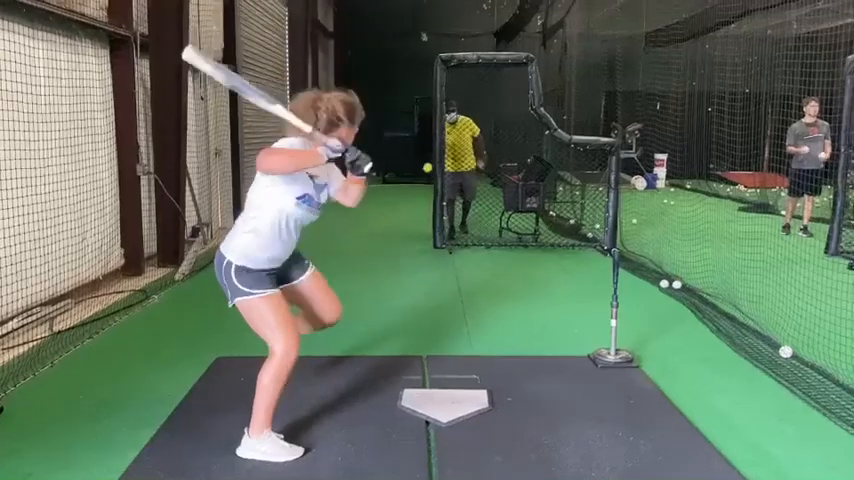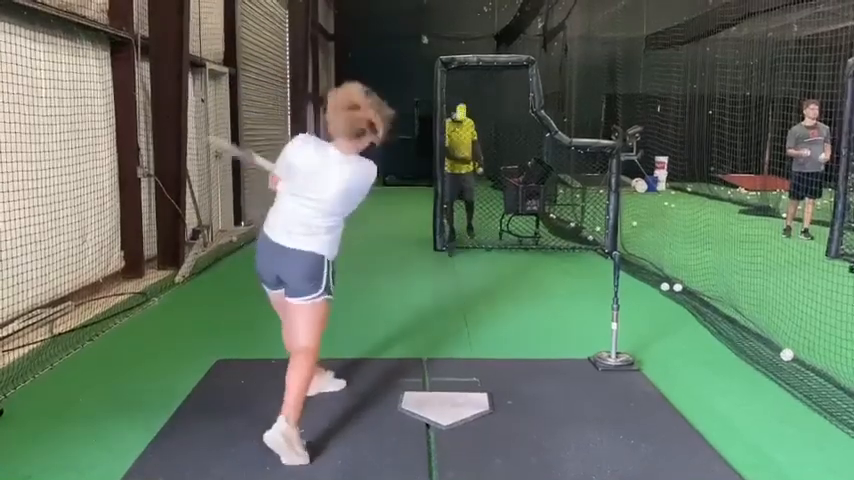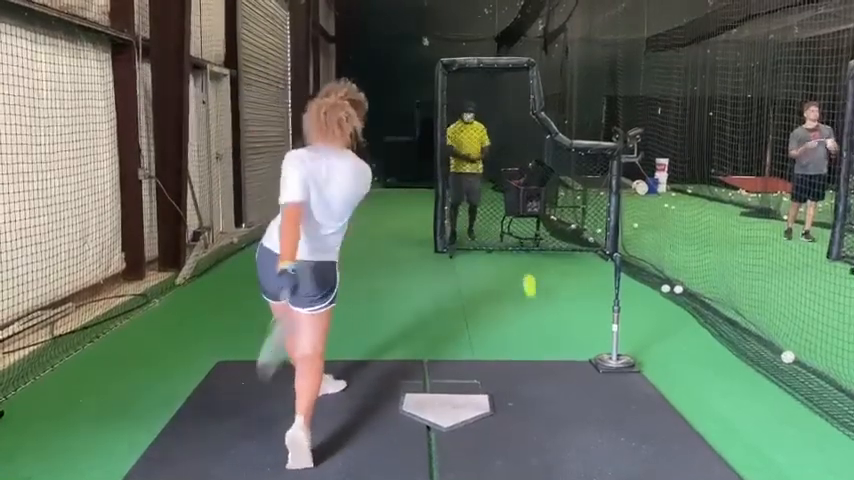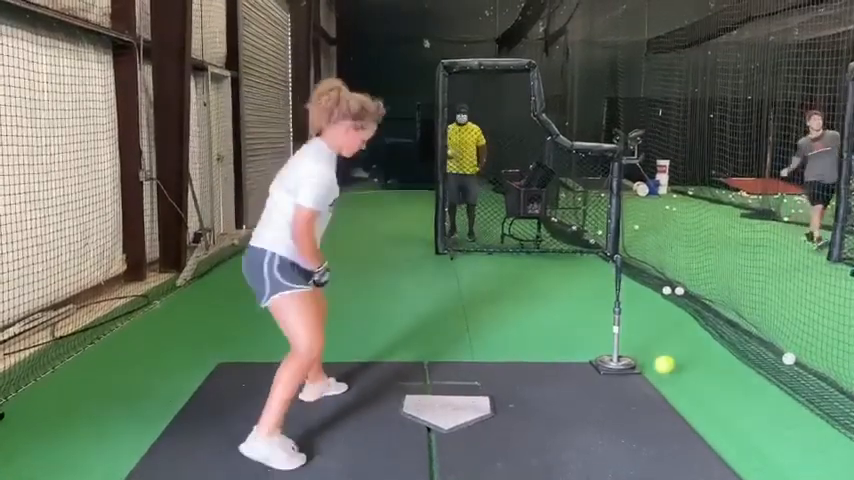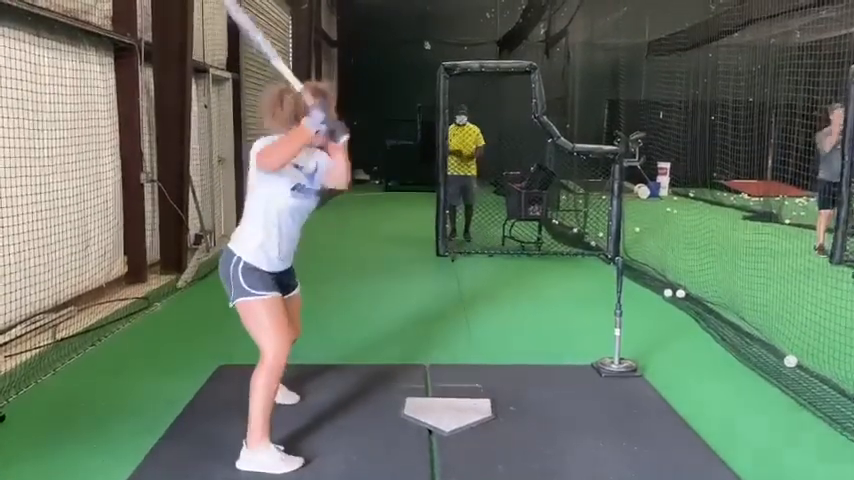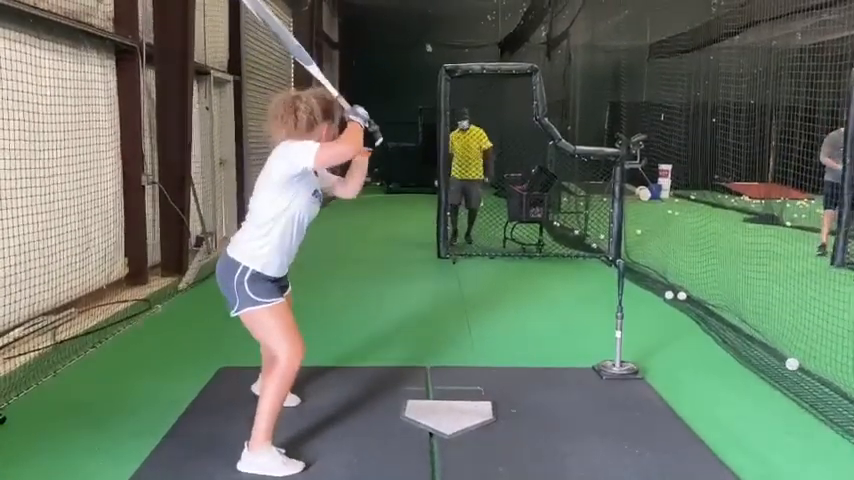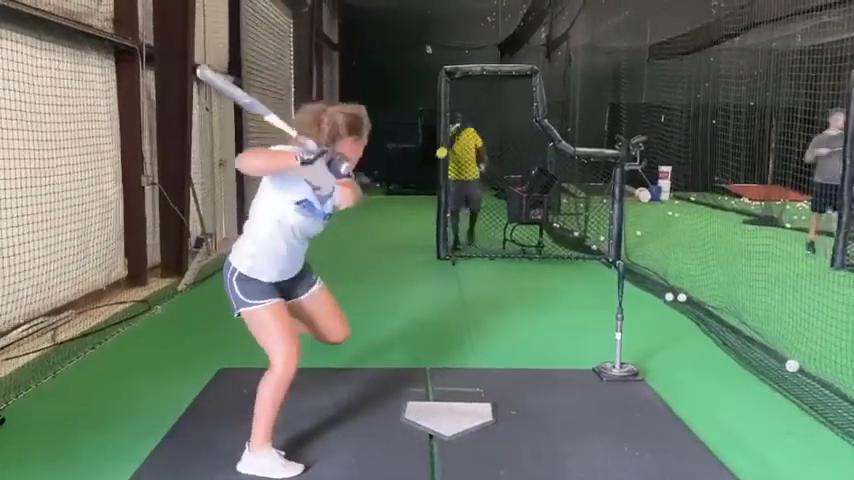
dt=0.7s
person 1, frame 1
left shoulder: (329, 165)
right shoulder: (294, 148)
left elbow: (352, 199)
right elbow: (265, 162)
left wrist: (357, 171)
right wrist: (326, 153)
left hip: (283, 258)
right hip: (243, 263)
left knee: (330, 314)
right knee: (286, 346)
left ankle: (295, 317)
right ankle: (256, 437)
person 1, frame 2
left shoulder: (300, 146)
right shoulder: (365, 171)
left elbow: (276, 182)
left hip: (269, 248)
right hip: (310, 260)
left knee: (293, 326)
right knee: (304, 345)
left ankle: (311, 377)
right ankle: (287, 424)
person 1, frame 3
left shoulder: (299, 160)
right shoulder: (361, 171)
left elbow: (291, 214)
left wrist: (285, 264)
left hip: (277, 262)
right hip: (319, 268)
left knee: (291, 332)
right knee: (310, 351)
left ankle: (315, 381)
right ankle: (302, 426)
person 1, frame 4
left shoulder: (315, 154)
right shoulder: (320, 168)
right elbow: (301, 231)
right wrist: (318, 267)
left hip: (276, 256)
right hip: (273, 261)
left knee: (315, 317)
right knee: (308, 344)
left ankle: (315, 381)
right ankle: (265, 433)
person 1, frame 5
left shoulder: (317, 158)
right shoulder: (266, 147)
left elbow: (342, 181)
right elbow: (268, 162)
left wrist: (337, 139)
right wrist: (312, 123)
left hip: (281, 265)
right hip: (247, 264)
left knee: (290, 333)
right knee: (276, 349)
left ankle: (268, 384)
right ankle: (256, 448)
person 1, frame 6
left shoulder: (310, 166)
right shoulder: (292, 153)
left elbow: (349, 189)
right elbow: (345, 149)
left wrist: (365, 147)
right wrist: (355, 121)
left hip: (268, 268)
right hip: (245, 271)
left knee: (278, 334)
right knee: (290, 353)
left ankle: (266, 383)
person 1, frame 7
left shoulder: (331, 177)
right shoulder: (291, 160)
left elbow: (349, 200)
right elbow: (245, 161)
left wrist: (342, 173)
right wrist: (298, 157)
left hip: (293, 270)
right hip: (249, 274)
left knee: (338, 334)
right knee: (286, 358)
left ankle: (282, 333)
person 2, frame 1
left shoulder: (824, 126)
right shoulder: (795, 127)
left elbow: (828, 143)
right elbow: (788, 148)
left wrist: (827, 154)
right wrist: (798, 150)
left hip: (816, 167)
right hip: (798, 167)
left knee: (810, 197)
right knee: (793, 197)
left ankle: (804, 227)
right ankle: (787, 224)
person 2, frame 2
left shoulder: (824, 129)
right shoulder: (795, 130)
left elbow: (827, 146)
right elbow: (789, 151)
left wrist: (827, 156)
right wrist: (799, 153)
left hip: (817, 171)
right hip: (799, 171)
left knee: (811, 200)
right knee: (794, 200)
left ankle: (805, 229)
right ankle: (788, 226)
person 2, frame 3
left shoulder: (827, 130)
right shoulder: (797, 133)
left elbow: (835, 150)
right elbow: (791, 153)
left wrist: (833, 146)
right wrist: (805, 147)
left hip: (820, 173)
right hip: (802, 173)
left knee: (812, 203)
right knee: (796, 203)
left ankle: (806, 232)
right ankle: (789, 228)
person 2, frame 4
left shoulder: (834, 136)
right shoulder: (803, 143)
right elbow: (797, 158)
right wrist: (788, 169)
left hip: (830, 181)
right hip: (813, 180)
left knee: (821, 209)
right knee: (817, 207)
left ankle: (810, 233)
right ankle: (817, 238)
person 2, frame 5
right shoulder: (822, 135)
right elbow: (826, 147)
right wrist: (836, 132)
right hip: (827, 180)
right knee: (825, 212)
right ankle: (820, 244)
person 2, frame 6
right shoulder: (833, 136)
right elbow: (823, 158)
right wrist: (838, 166)
right hip: (833, 180)
right knee: (829, 212)
right ankle: (823, 243)
person 2, frame 7
left shoulder: (846, 138)
right shoulder: (819, 139)
right elbow: (808, 159)
right wrist: (816, 152)
left hip: (840, 183)
right hip: (822, 182)
left knee: (839, 215)
right knee: (817, 213)
right ankle: (811, 241)
person 3, frame 1
left shoulder: (468, 122)
left elbow: (478, 137)
left wrist: (481, 157)
left hip: (469, 167)
right hip: (450, 169)
left knee: (468, 198)
right knee: (450, 199)
left ankle: (463, 222)
right ankle: (451, 227)
person 3, frame 2
left shoulder: (470, 123)
right shoulder: (445, 127)
left elbow: (475, 143)
right elbow: (445, 151)
left wrist: (479, 162)
right wrist: (460, 160)
left hip: (468, 170)
right hip: (450, 171)
left knee: (469, 200)
right knee: (449, 202)
left ankle: (469, 226)
right ankle: (451, 230)
person 3, frame 3
left shoulder: (481, 128)
right shoulder: (453, 128)
left elbow: (486, 148)
right elbow: (448, 148)
left wrist: (480, 155)
right wrist: (463, 156)
left hip: (475, 171)
right hip: (457, 171)
left knee: (473, 202)
right knee: (455, 202)
left ankle: (471, 229)
right ankle: (453, 232)
person 3, frame 4
left shoulder: (475, 129)
right shoulder: (448, 130)
left elbow: (482, 147)
left wrist: (481, 163)
right wrist: (446, 154)
left hip: (470, 171)
right hip: (453, 171)
left knee: (471, 202)
right knee: (451, 201)
left ankle: (471, 230)
right ankle: (452, 227)
person 3, frame 5
left shoulder: (475, 130)
right shoulder: (448, 130)
left elbow: (481, 149)
left wrist: (474, 155)
right wrist: (452, 152)
left hip: (470, 172)
right hip: (453, 172)
left knee: (469, 204)
right knee: (452, 203)
left ankle: (467, 230)
right ankle: (453, 229)
person 3, frame 6
left shoulder: (479, 133)
right shoulder: (453, 135)
left elbow: (489, 152)
left wrist: (489, 171)
left hip: (474, 177)
right hip: (456, 176)
left knee: (473, 208)
right knee: (453, 205)
left ankle: (468, 233)
right ankle: (454, 232)
person 3, frame 7
left shoulder: (472, 132)
right shoulder: (448, 137)
left elbow: (481, 148)
right elbow: (447, 150)
left wrist: (482, 162)
right wrist: (455, 134)
left hip: (472, 177)
right hip: (455, 178)
left knee: (475, 207)
right knee: (454, 209)
left ankle: (470, 231)
right ankle: (456, 239)
